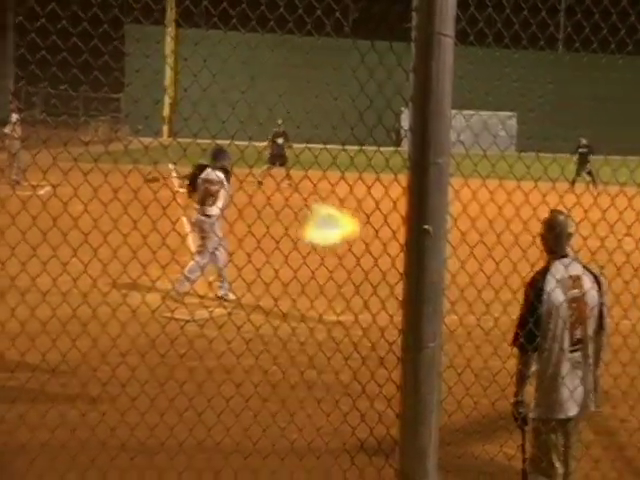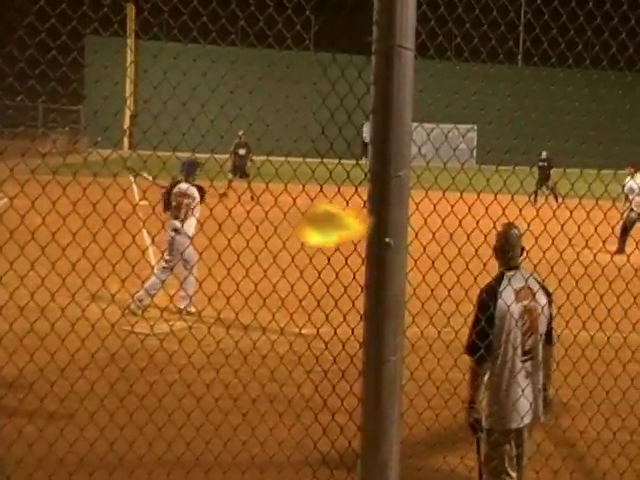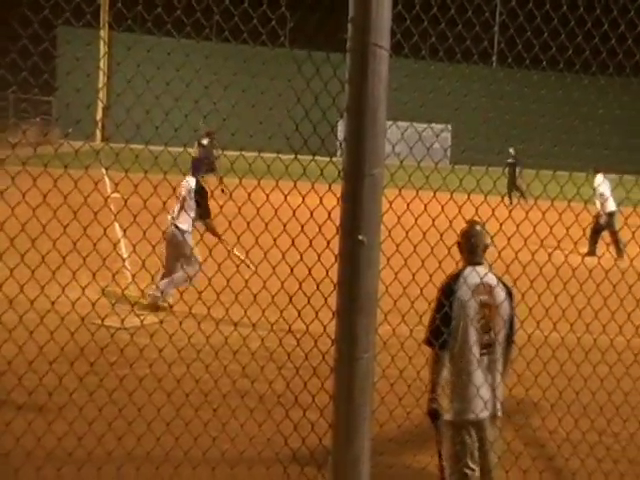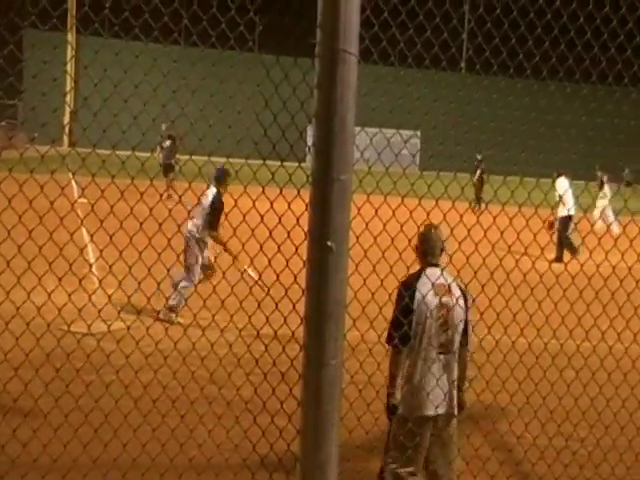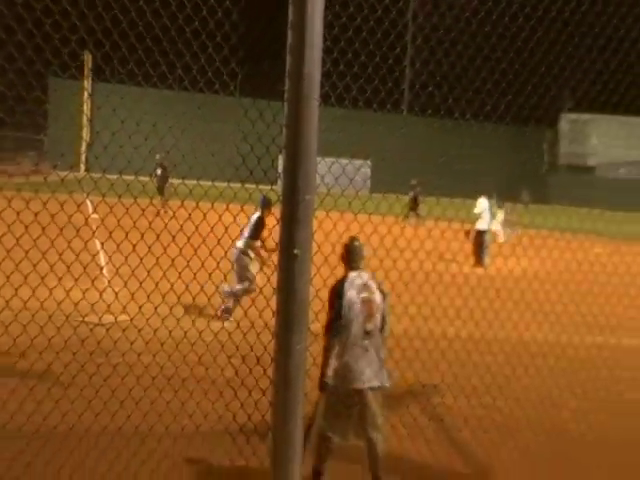
dt=0.3s
person 1, frame 1
left shoulder: (541, 282)
right shoulder: (591, 278)
left elbow: (527, 346)
right elbow: (598, 334)
left wrist: (519, 396)
left hip: (552, 390)
right hip: (580, 388)
person 1, frame 2
left shoulder: (493, 293)
right shoulder: (541, 289)
left elbow: (481, 356)
right elbow: (547, 346)
left wrist: (473, 403)
right wrist: (545, 388)
left hip: (504, 399)
right hip: (530, 397)
person 1, frame 3
left shoulder: (454, 285)
right shoulder: (502, 287)
left elbow: (439, 345)
right elbow: (507, 344)
left wrist: (434, 393)
left hip: (463, 394)
right hip: (491, 395)
person 1, frame 4
left shoulder: (412, 286)
right shoulder: (458, 289)
left elbow: (399, 345)
right elbow: (463, 347)
left wrist: (392, 391)
right wrist: (460, 390)
left hip: (417, 393)
right hip: (448, 395)
person 1, frame 5
left shoulder: (341, 288)
right shoulder: (376, 288)
left elbow: (332, 334)
left wrist: (324, 370)
left hip: (346, 370)
right hip: (372, 370)
left knee: (328, 426)
right knee: (372, 428)
person 2, frame 1
left shoulder: (201, 171)
right shoulder: (225, 175)
left elbow: (191, 193)
left hip: (201, 217)
right hip: (212, 220)
left knee: (219, 253)
right knee: (203, 257)
left ankle: (224, 290)
right ankle: (180, 288)
person 2, frame 2
left shoulder: (174, 187)
right shoulder: (199, 191)
left elbow: (167, 208)
left hip: (174, 232)
right hip: (181, 237)
left knee: (191, 265)
right knee: (163, 272)
left ankle: (186, 303)
right ankle: (139, 302)
person 2, frame 3
left shoulder: (185, 182)
right shoulder: (199, 188)
right elbow: (205, 218)
right wrist: (218, 234)
left hip: (173, 227)
right hip: (181, 231)
left knee: (172, 268)
right knee: (192, 267)
left ankle: (157, 297)
right ankle: (159, 291)
person 2, frame 4
left shoulder: (208, 192)
right shoulder: (217, 202)
right elbow: (212, 232)
right wrist: (226, 248)
left hip: (193, 234)
right hip: (197, 239)
left knee: (208, 269)
right knee: (191, 278)
left ankle: (179, 285)
right ankle: (169, 312)
person 2, frame 5
left shoulder: (256, 216)
right shoulder: (260, 220)
right elbow: (251, 241)
left wrist: (270, 249)
right wrist: (261, 257)
left hip: (240, 252)
right hip: (243, 254)
left knee: (244, 285)
right knee: (250, 287)
